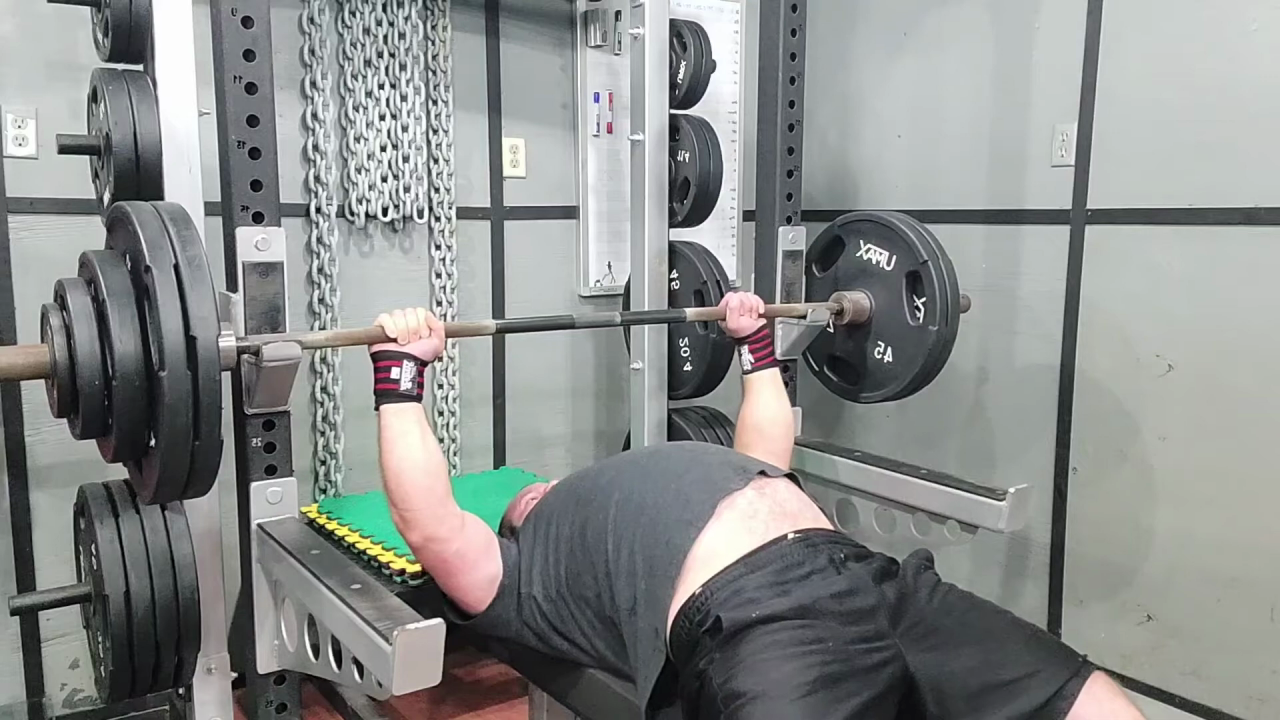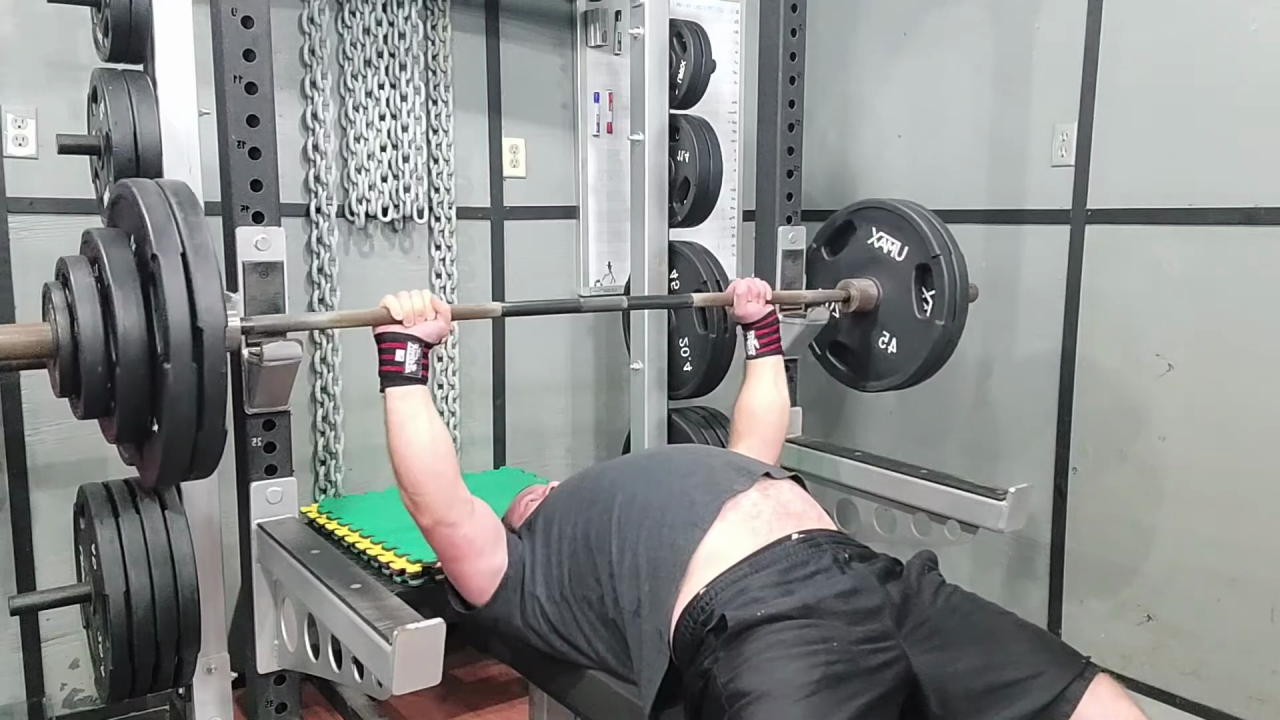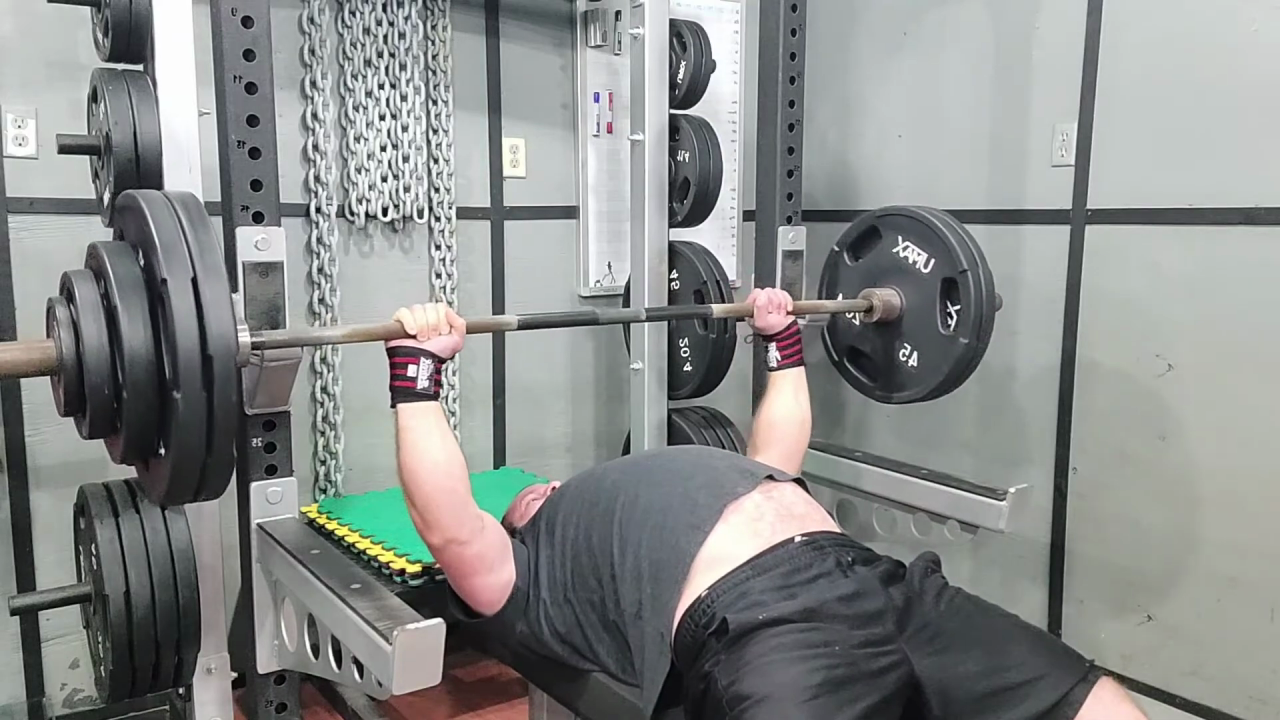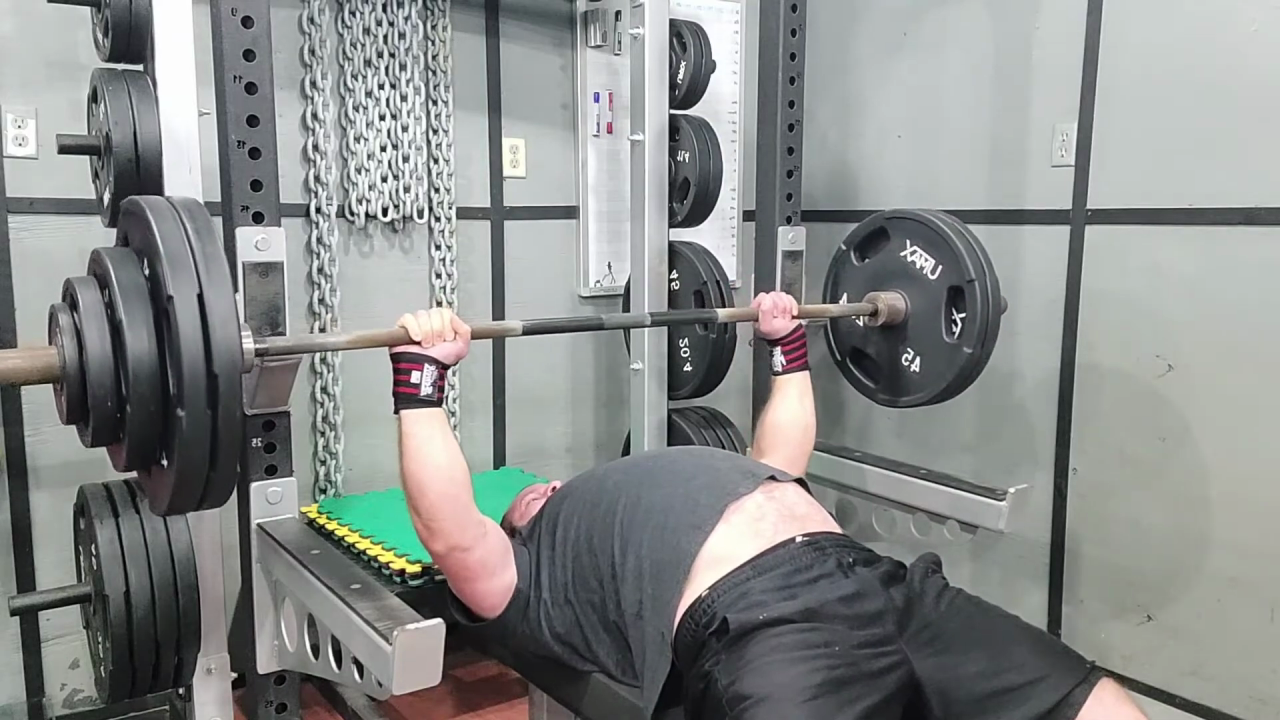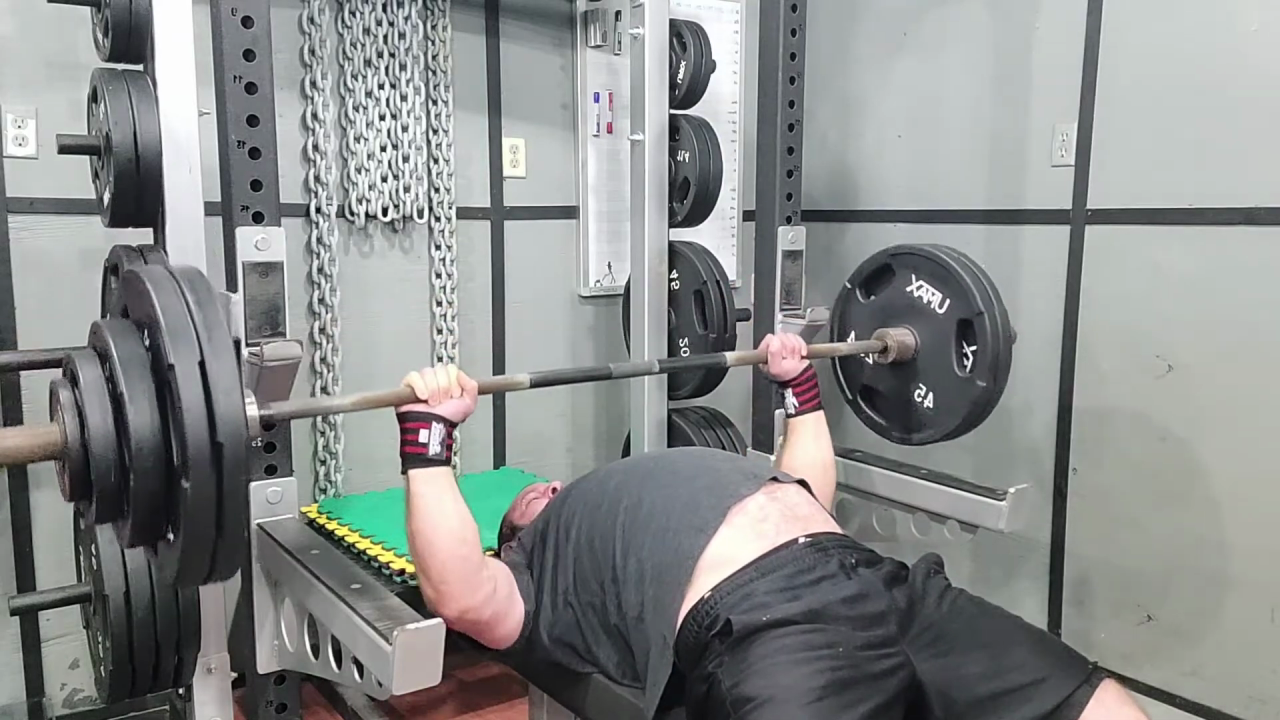
dt=0.7s
person 1, frame 1
left shoulder: (629, 503)
right shoulder: (527, 571)
left elbow: (766, 460)
right elbow: (430, 526)
left wrist: (757, 346)
right wrist: (400, 373)
left hip: (878, 583)
right hip: (747, 622)
person 1, frame 2
left shoulder: (637, 498)
right shoulder: (527, 573)
left elbow: (757, 446)
right elbow: (440, 506)
left wrist: (760, 329)
right wrist: (404, 356)
left hip: (878, 582)
right hip: (751, 624)
person 1, frame 3
left shoulder: (638, 503)
right shoulder: (532, 576)
left elbow: (777, 458)
right elbow: (448, 525)
left wrist: (783, 340)
right wrist: (418, 370)
left hip: (880, 584)
right hip: (753, 628)
person 1, frame 4
left shoulder: (643, 504)
right shoulder: (533, 572)
left elbow: (781, 462)
right elbow: (451, 534)
left wrist: (787, 346)
right wrist: (421, 376)
right hip: (753, 627)
person 1, frame 5
left shoulder: (643, 509)
right shoulder: (537, 570)
left elbow: (808, 494)
right elbow: (462, 595)
left wrist: (798, 386)
right wrist: (429, 436)
left hip: (885, 586)
right hip: (753, 628)
